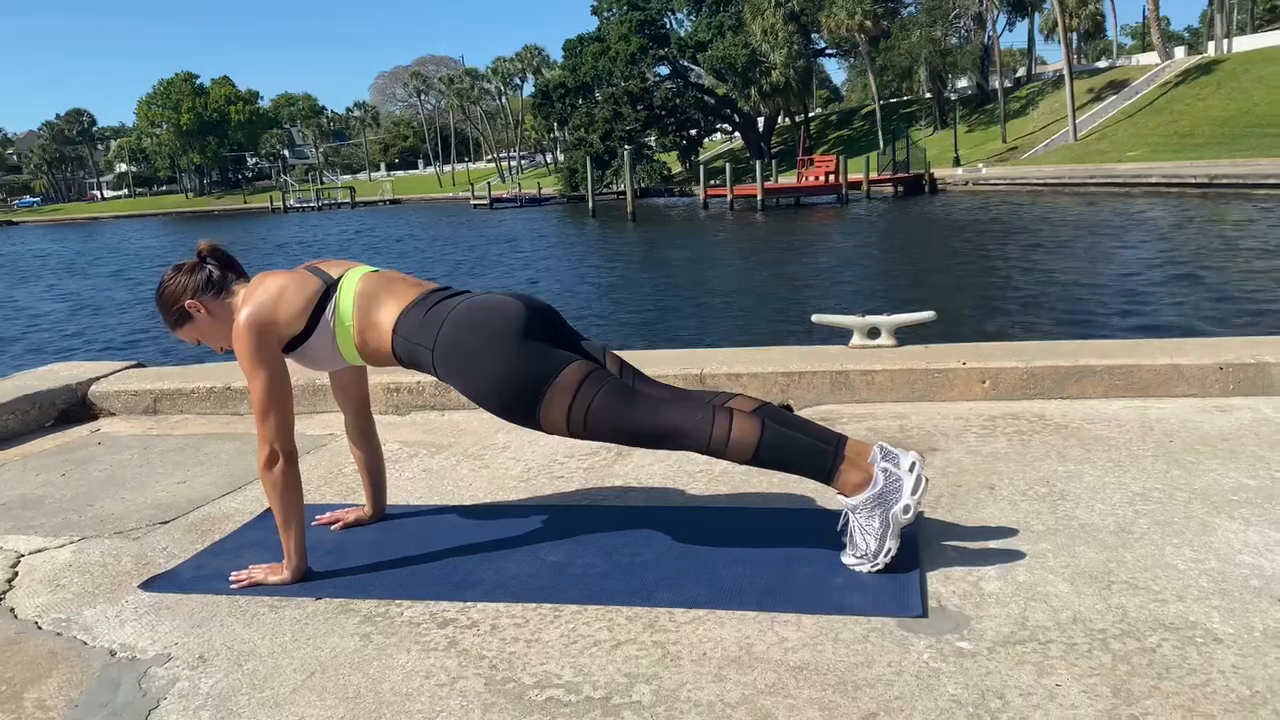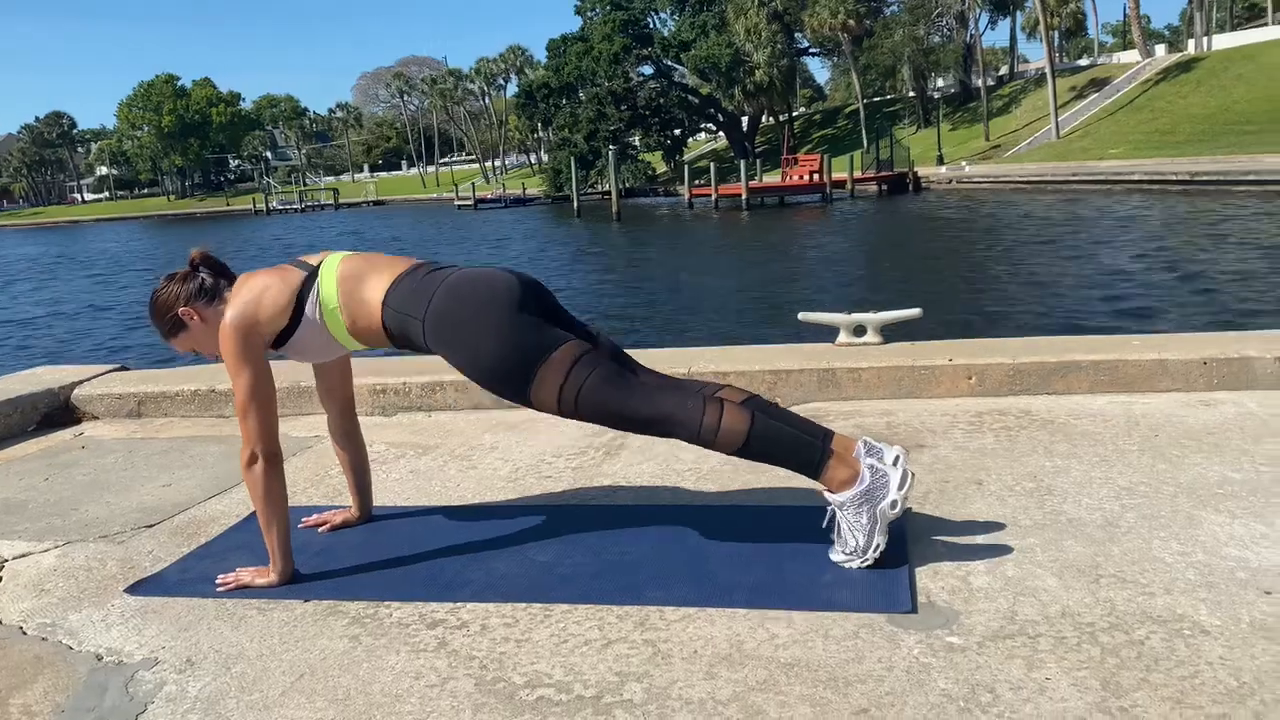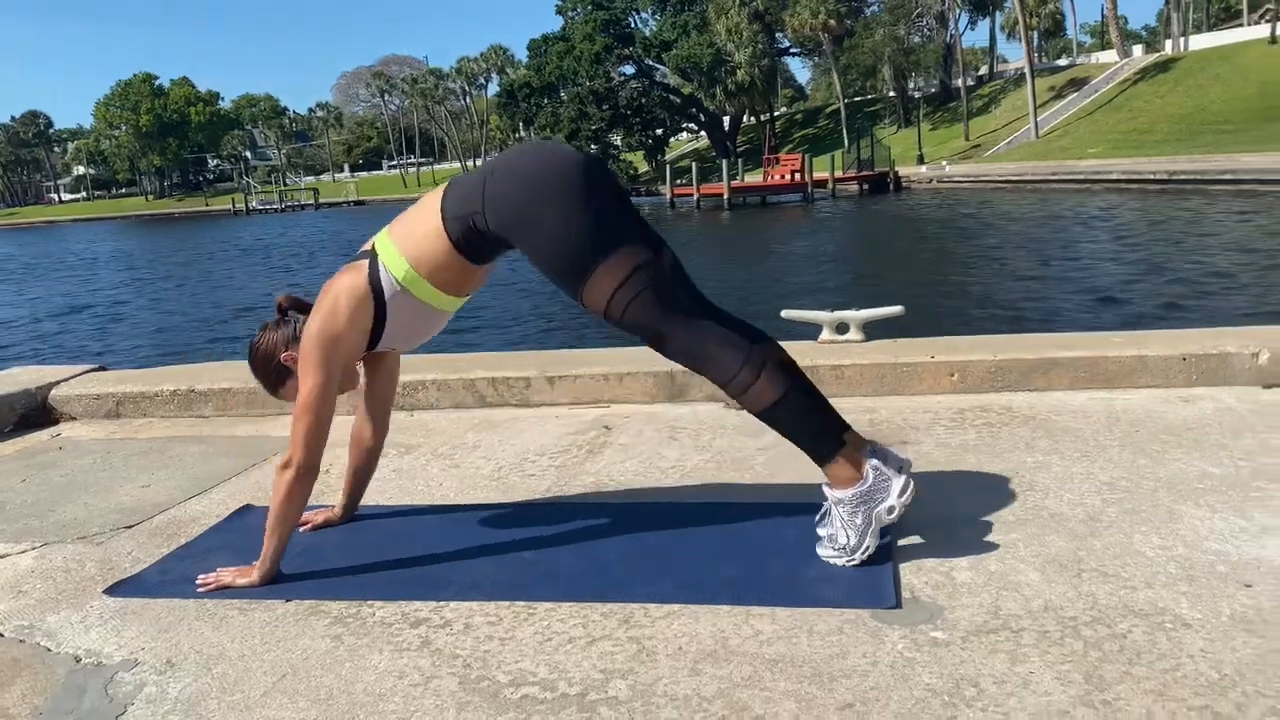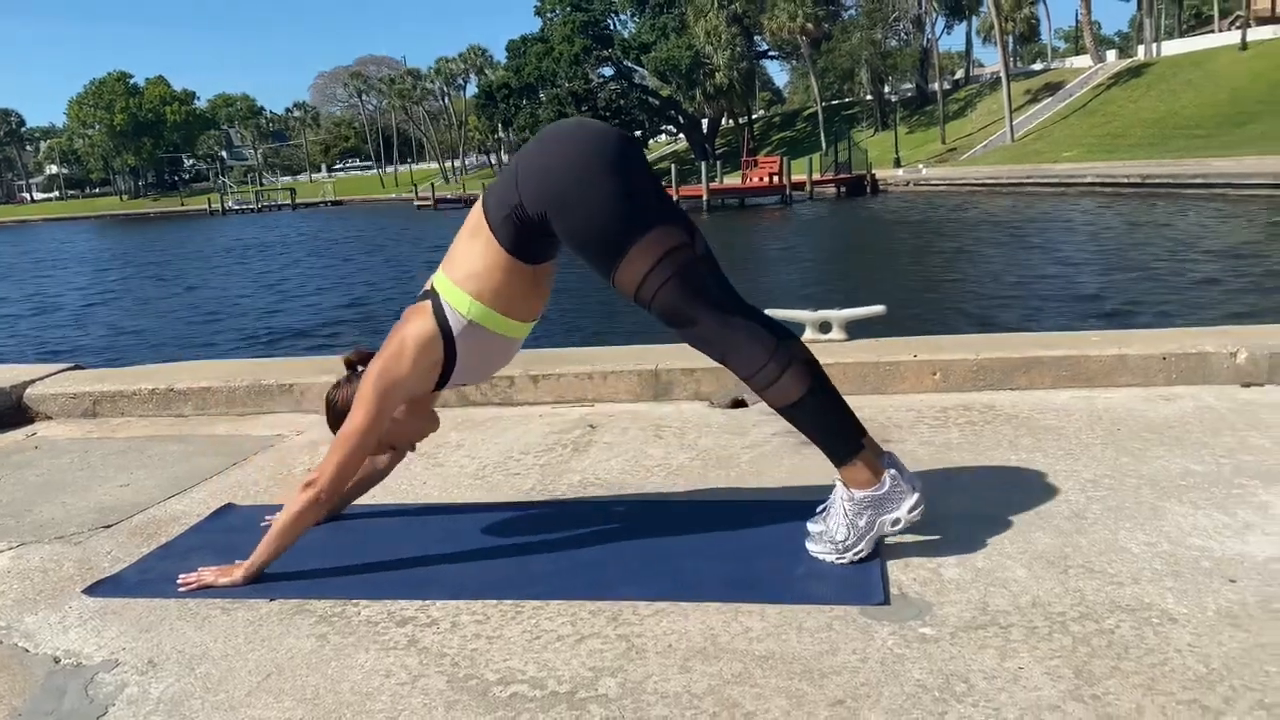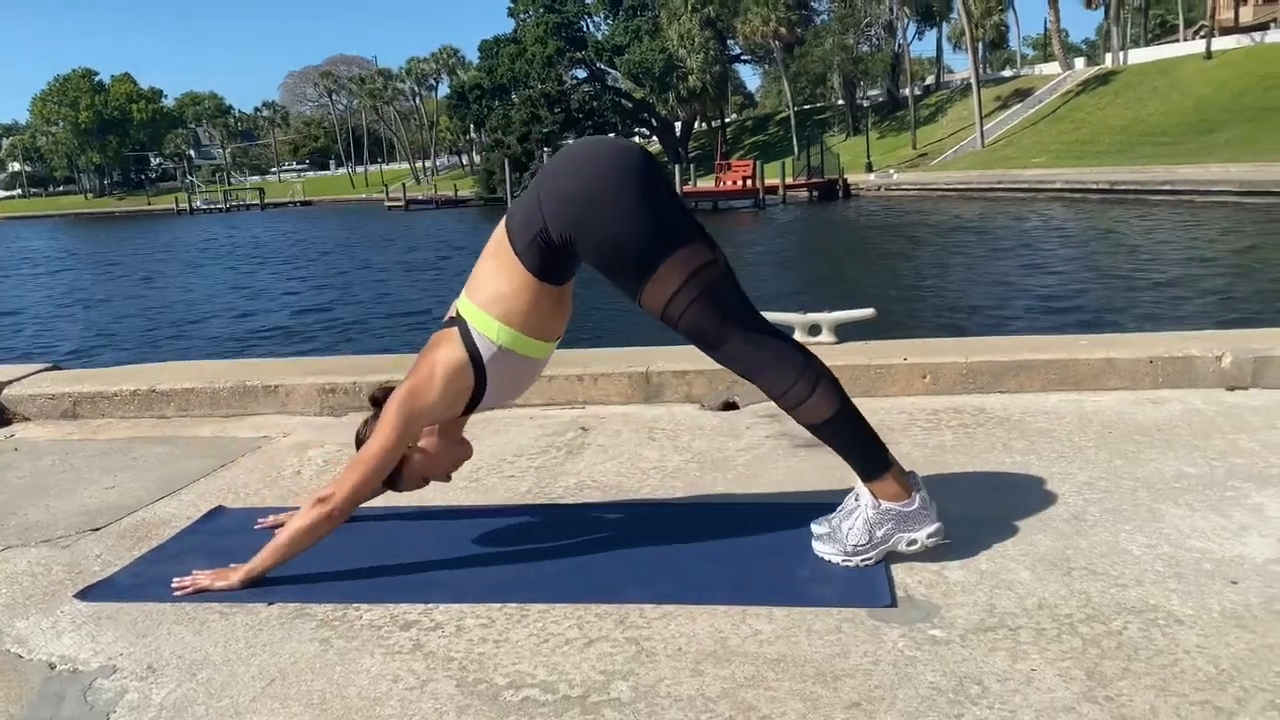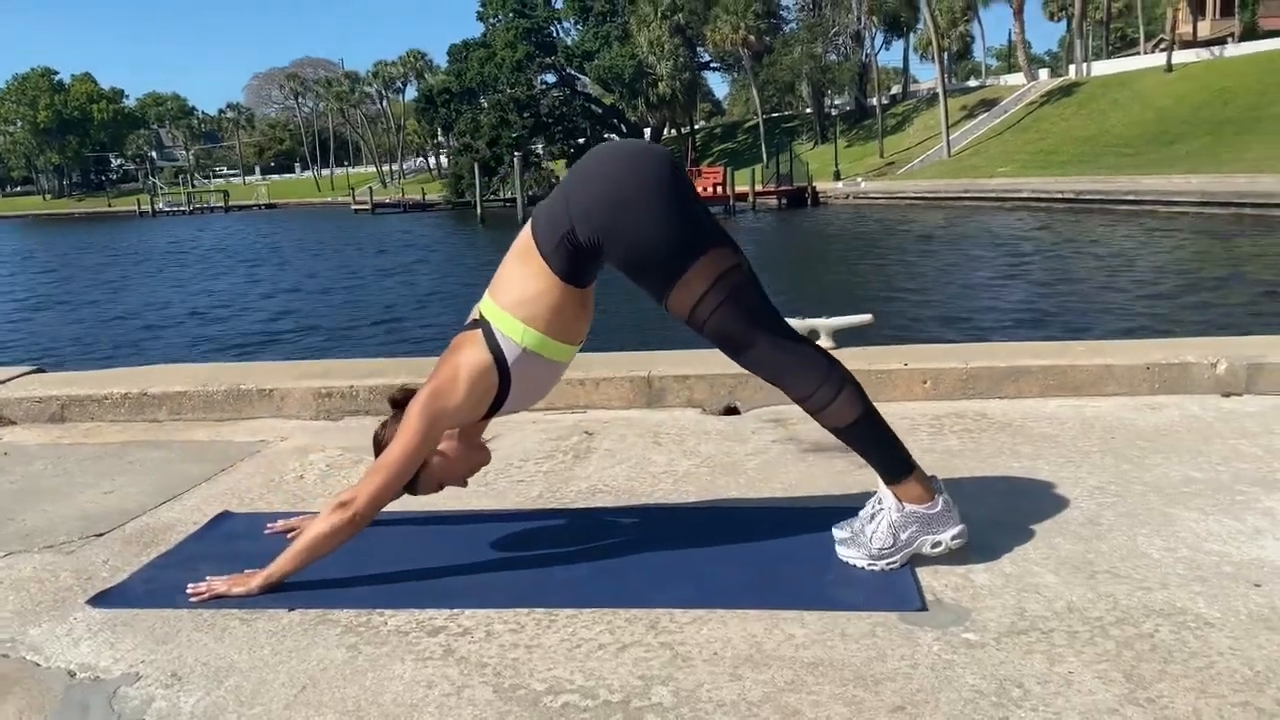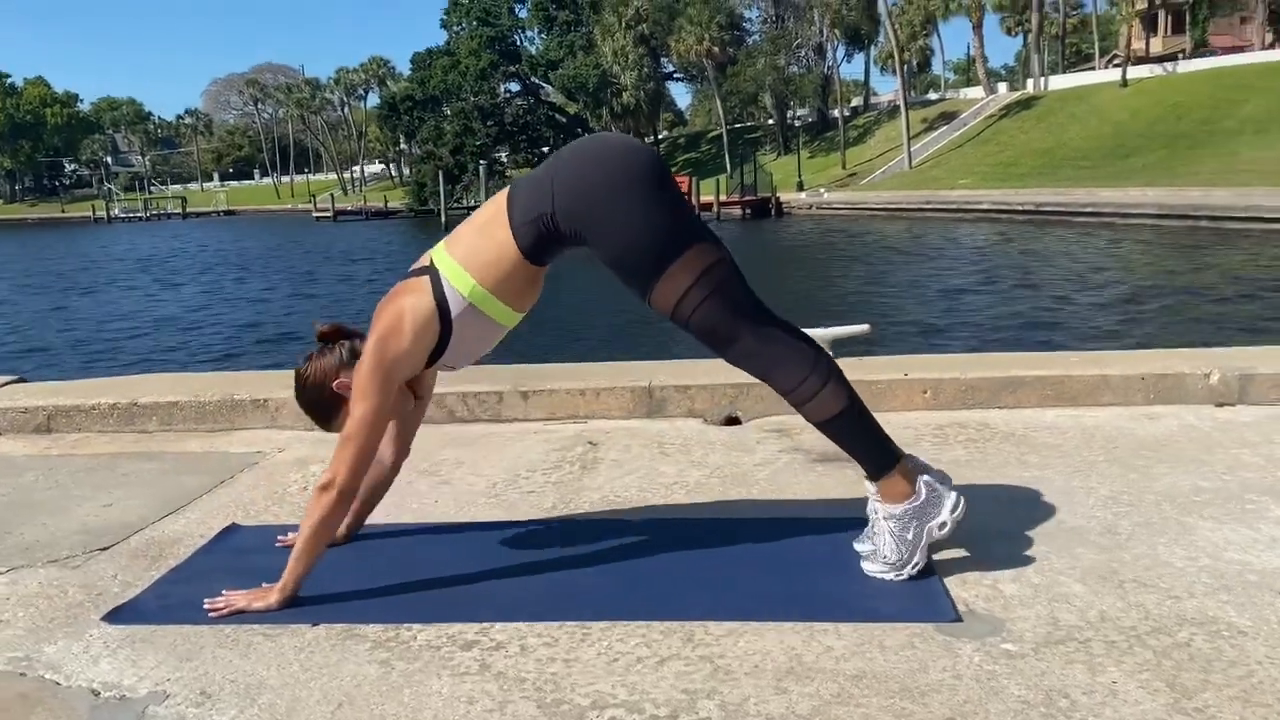
dt=0.4s
person 1, frame 1
left shoulder: (252, 318)
right shoulder: (305, 289)
left elbow: (276, 451)
right elbow: (355, 410)
left wrist: (292, 562)
right wrist: (374, 504)
left hip: (475, 347)
right hip: (498, 314)
left knee: (652, 416)
right knee: (657, 399)
left ankle: (861, 471)
right ankle: (863, 463)
person 1, frame 2
left shoulder: (239, 316)
right shoulder: (288, 294)
left elbow: (259, 454)
right elbow: (341, 412)
left wrist: (277, 564)
right wrist: (359, 506)
left hip: (467, 317)
right hip: (485, 296)
left knee: (640, 404)
right knee: (646, 386)
left ankle: (849, 466)
right ankle: (848, 458)
person 1, frame 3
left shoulder: (329, 327)
right shoulder: (363, 314)
left elbow: (298, 461)
right elbow: (373, 419)
left wrist: (263, 567)
right wrist: (346, 507)
left hip: (532, 192)
right hip: (543, 179)
left knee: (680, 328)
right knee: (691, 319)
left ankle: (853, 473)
right ankle: (854, 453)
person 1, frame 4
left shoulder: (398, 371)
right shoulder: (413, 362)
left elbow: (322, 480)
right elbow: (379, 458)
left wrist: (248, 568)
right wrist: (328, 509)
left hip: (568, 171)
right hip: (576, 165)
left knee: (712, 321)
right knee: (718, 314)
left ankle: (869, 478)
right ankle: (863, 467)
person 1, frame 5
left shoulder: (426, 398)
right shoulder: (439, 385)
left elbow: (336, 498)
left wrist: (245, 572)
right wrist: (312, 513)
left hip: (589, 194)
right hip: (595, 184)
left knee: (734, 337)
right knee: (737, 334)
left ankle: (895, 498)
right ankle: (880, 484)
person 1, frame 6
left shoulder: (448, 400)
right shoulder: (461, 385)
left elbow: (360, 504)
left wrist: (260, 579)
right wrist: (330, 517)
left hip: (615, 200)
right hip: (620, 188)
left knee: (760, 341)
right knee: (759, 339)
left ankle: (918, 501)
right ankle: (903, 490)
person 1, frame 7
left shoulder: (387, 347)
right shoulder: (411, 339)
left elbow: (339, 478)
right elbow: (394, 447)
left wrist: (281, 590)
right wrist: (346, 526)
left hip: (595, 188)
right hip: (600, 177)
left knee: (744, 335)
right knee: (749, 329)
left ankle: (904, 491)
right ankle: (897, 480)
